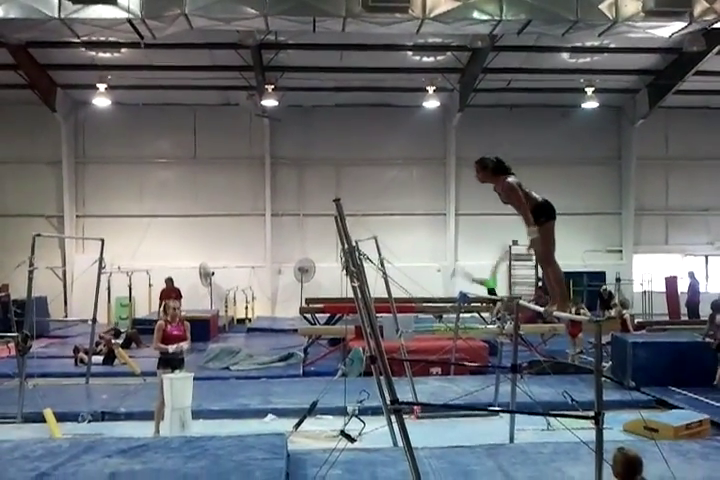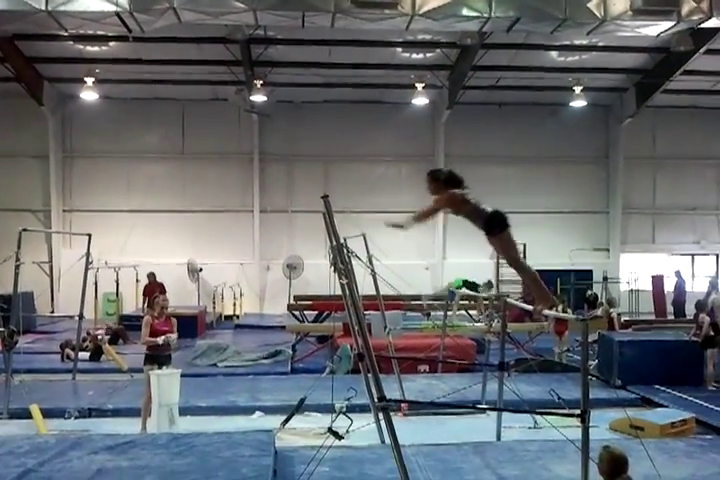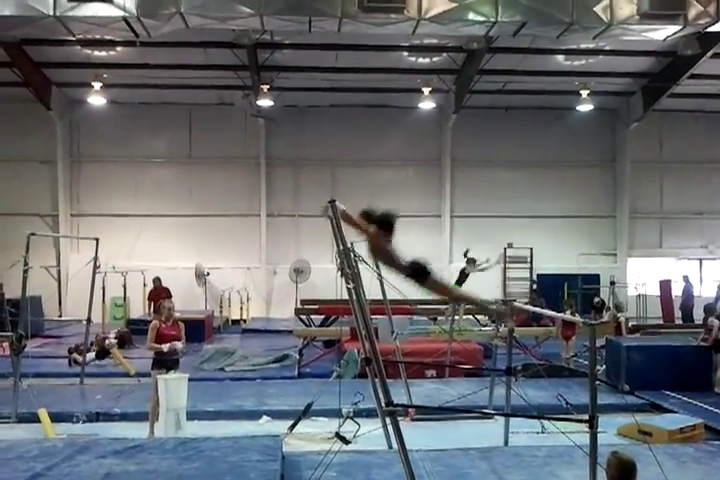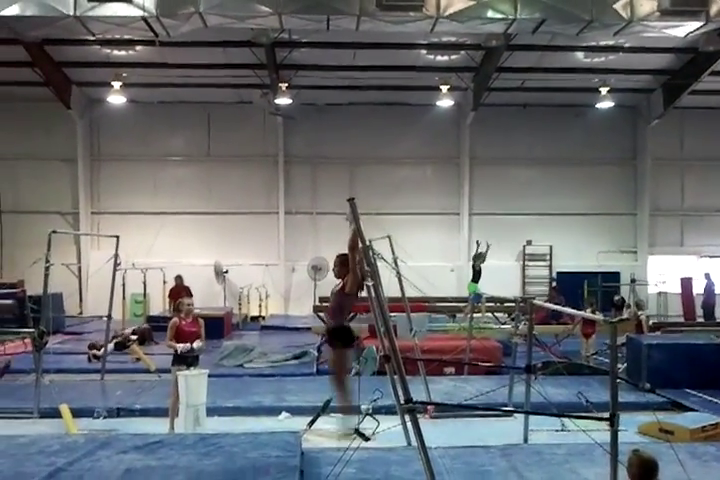
dt=0.3s
person 1, frame 1
left shoulder: (507, 185)
right shoulder: (499, 186)
left elbow: (524, 208)
left wrist: (534, 234)
right wrist: (532, 231)
left hip: (543, 211)
right hip: (535, 213)
left knee: (548, 260)
right knee: (543, 260)
left ankle: (563, 301)
right ankle: (558, 300)
person 1, frame 2
left shoulder: (451, 195)
right shoulder: (447, 196)
left elbow: (429, 213)
right elbow: (429, 212)
left wrist: (405, 224)
right wrist: (408, 222)
left hip: (494, 222)
right hip: (490, 223)
left knee: (516, 262)
right knee: (514, 263)
left ankle: (547, 299)
right ankle: (542, 299)
person 1, frame 3
left shoulder: (374, 234)
right shoulder: (377, 235)
left elbow: (352, 220)
left wrist: (335, 209)
left hip: (414, 270)
right hip: (414, 269)
left knee: (452, 294)
right knee: (451, 293)
left ankle: (490, 308)
right ankle: (490, 306)
person 1, frame 4
left shoulder: (352, 283)
right shoulder: (347, 282)
left elbow: (353, 252)
right elbow: (354, 258)
left wrist: (354, 233)
left hip: (340, 333)
right hip: (336, 332)
left knee: (339, 376)
right knee: (339, 377)
left ankle: (347, 415)
person 2, frame 1
left shoulder: (185, 324)
right shoulder: (162, 324)
left elbow: (188, 342)
right elbow: (155, 345)
left wrist: (185, 346)
right wrist: (171, 347)
left hip: (179, 361)
right hip: (165, 362)
right knee: (163, 397)
right ankle: (156, 429)
person 2, frame 2
left shoulder: (172, 321)
right shoulder: (148, 319)
left elbow: (175, 339)
right elbow: (144, 340)
left wrist: (172, 339)
right wrist: (161, 339)
left hip: (166, 358)
right hip: (151, 358)
right knee: (149, 393)
right ankle: (143, 426)
person 2, frame 3
left shoulder: (179, 325)
right shoulder: (156, 324)
left elbow: (183, 344)
right elbow: (149, 345)
left wrist: (179, 346)
right wrist: (165, 347)
left hip: (174, 362)
right hip: (159, 362)
right knee: (156, 397)
right ankle: (151, 430)
person 2, frame 4
left shoulder: (199, 321)
right shoulder: (176, 321)
left elbow: (203, 341)
right elbow: (168, 342)
left wrist: (199, 344)
right wrist: (178, 346)
left hip: (194, 358)
right hip: (179, 359)
right knee: (176, 393)
right ankle: (171, 426)
